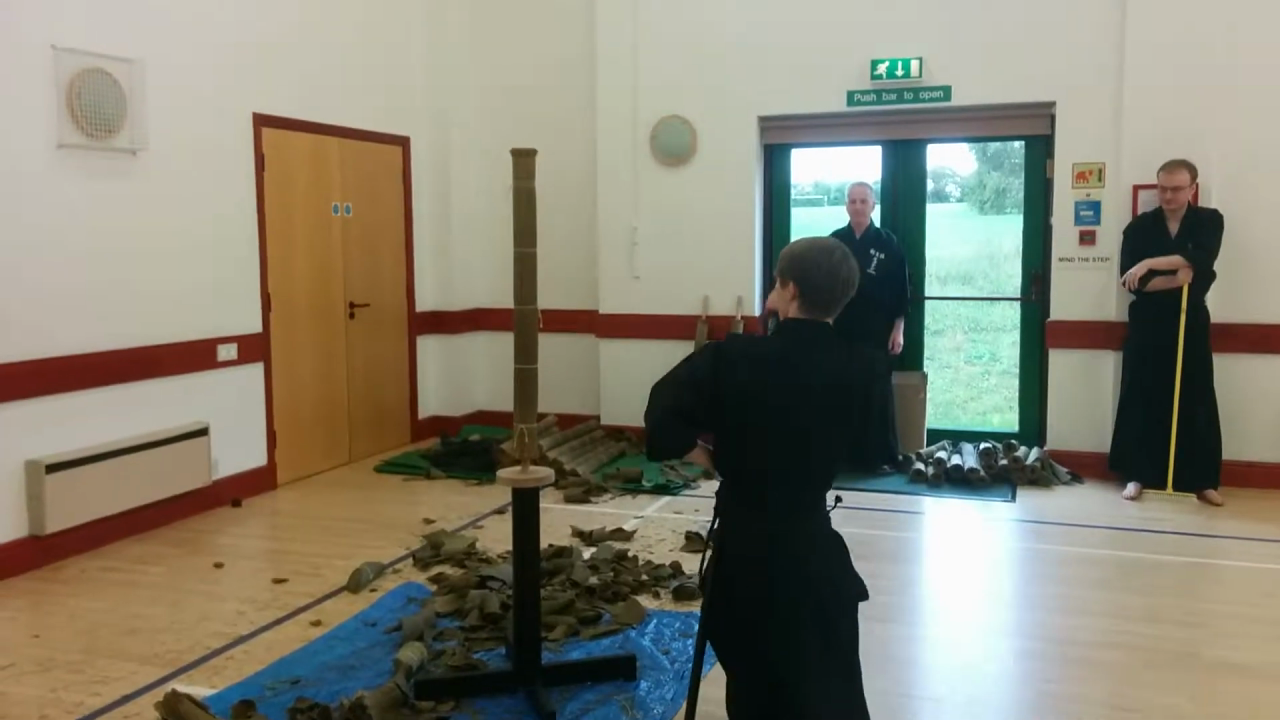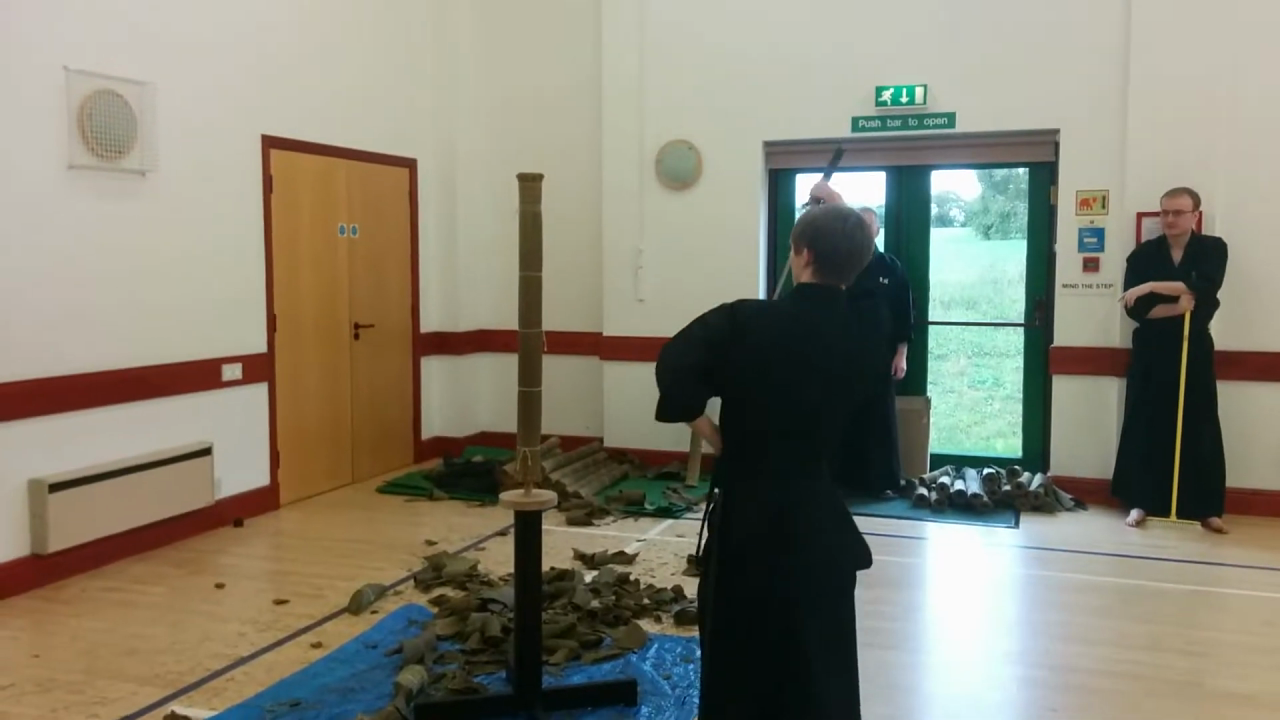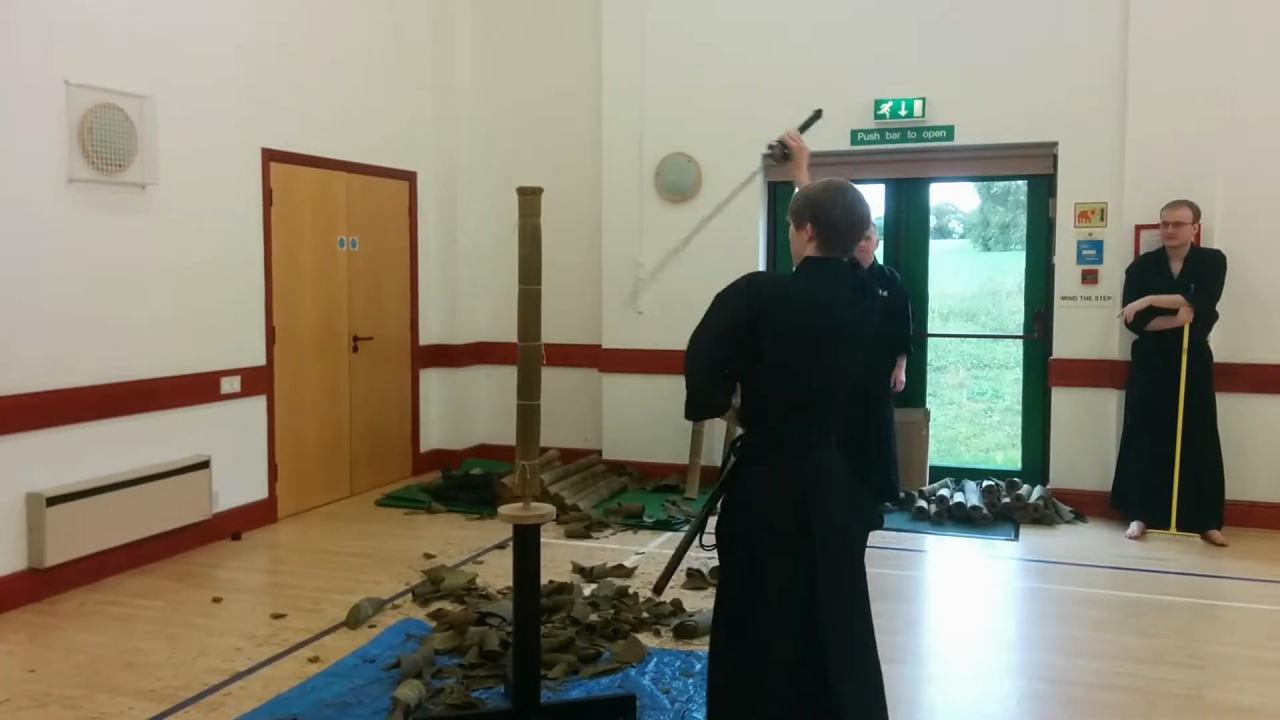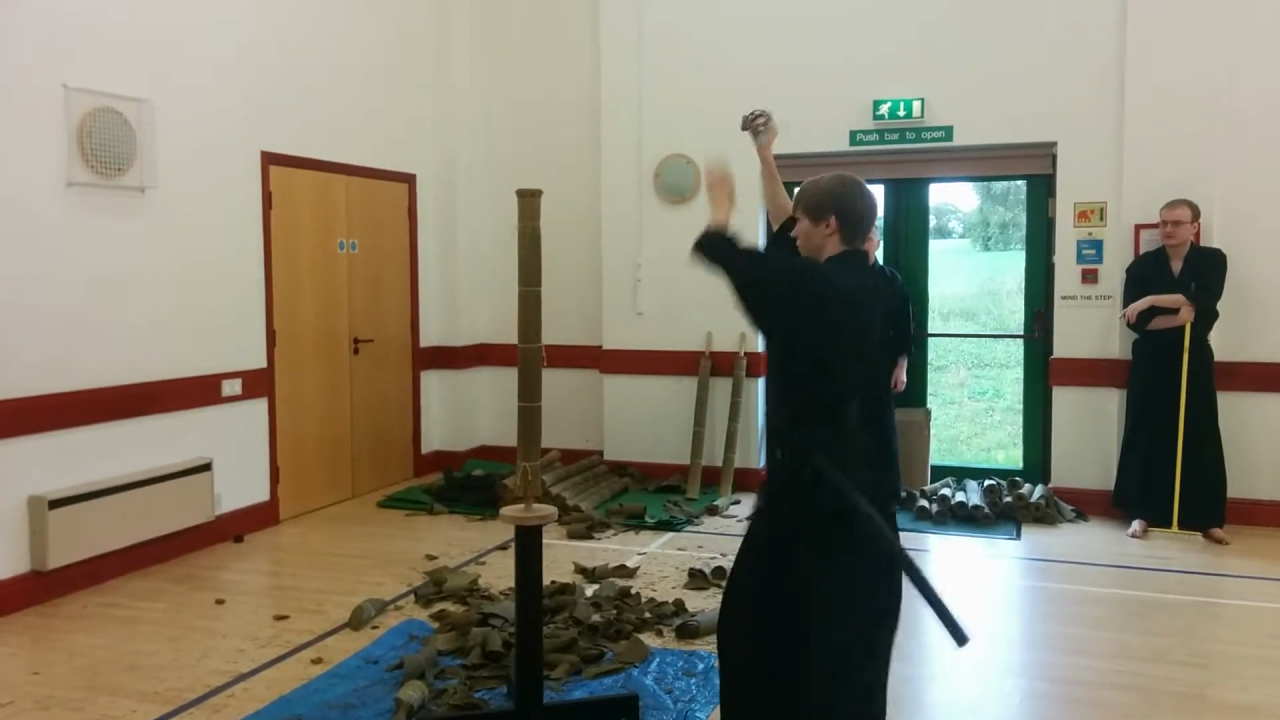
dt=0.3s
person 1, frame 1
left shoulder: (732, 357)
right shoulder: (857, 372)
left elbow: (665, 411)
left wrist: (705, 456)
right wrist: (792, 318)
left hip: (743, 547)
right hip: (811, 551)
person 1, frame 2
left shoulder: (745, 322)
right shoulder: (862, 335)
left elbow: (675, 366)
left wrist: (707, 428)
right wrist: (843, 219)
left hip: (746, 518)
right hip: (816, 521)
left knee: (737, 661)
right knee: (821, 676)
person 1, frame 3
left shoulder: (759, 294)
right shoulder: (859, 298)
left elbow: (704, 361)
right elbow: (833, 221)
left wrist: (732, 408)
right wrist: (806, 171)
left hip: (769, 484)
right hip: (833, 488)
left knee: (756, 631)
right knee: (841, 635)
person 1, frame 4
left shoulder: (815, 285)
right shoulder: (859, 283)
left elbow: (727, 253)
right elbow: (792, 254)
left wrist: (720, 201)
left hip: (811, 476)
right hip: (839, 469)
left knee: (766, 623)
person 2, frame 1
left shoulder: (1209, 221)
right shoulder: (1139, 226)
left elbow: (1200, 260)
right elbow: (1131, 280)
left wrist: (1150, 263)
right wrist: (1174, 280)
left hip: (1191, 320)
right hip: (1149, 321)
left knee: (1197, 400)
right knee: (1141, 397)
left ankle: (1202, 480)
right ankle: (1136, 475)
person 2, frame 2
left shoulder: (1213, 249)
right shoulder: (1143, 254)
left elbow: (1204, 288)
right elbow: (1135, 308)
left wrist: (1152, 286)
right wrist: (1177, 307)
left hip: (1195, 348)
right hip: (1152, 348)
left knee: (1200, 427)
right knee: (1144, 424)
left ankle: (1207, 507)
right ankle: (1140, 501)
person 2, frame 3
left shoulder: (1212, 261)
right shoulder: (1142, 266)
left elbow: (1203, 302)
right elbow: (1134, 320)
left wrist: (1150, 300)
right wrist: (1177, 319)
left hip: (1194, 360)
right hip: (1151, 360)
left knee: (1200, 439)
right knee: (1144, 437)
left ankle: (1206, 520)
right ankle: (1139, 514)
person 2, frame 4
left shoulder: (1212, 261)
right shoulder: (1142, 265)
left elbow: (1203, 300)
right elbow: (1136, 320)
left wrist: (1152, 299)
right wrist: (1177, 318)
left hip: (1194, 359)
right hip: (1152, 360)
left knee: (1201, 438)
right knee: (1145, 435)
left ankle: (1208, 518)
right ankle: (1141, 513)
person 3, frame 1
left shoulder: (888, 243)
right shoulder: (834, 242)
left elbow: (901, 291)
left wrist: (898, 330)
left hip: (875, 331)
right hip: (839, 330)
left knee: (878, 392)
left ankle: (881, 456)
person 3, frame 2
left shoulder: (891, 269)
left elbow: (904, 316)
left wrist: (901, 355)
left hip: (879, 355)
left knee: (879, 416)
left ankle: (882, 481)
right ankle: (841, 478)
person 3, frame 3
left shoulder: (891, 281)
left elbow: (903, 328)
left wrist: (900, 367)
left hip: (879, 369)
left knee: (878, 430)
left ankle: (882, 493)
person 3, frame 4
left shoulder: (891, 283)
left elbow: (903, 329)
left wrist: (900, 368)
left hip: (879, 368)
left knee: (879, 426)
left ankle: (885, 490)
